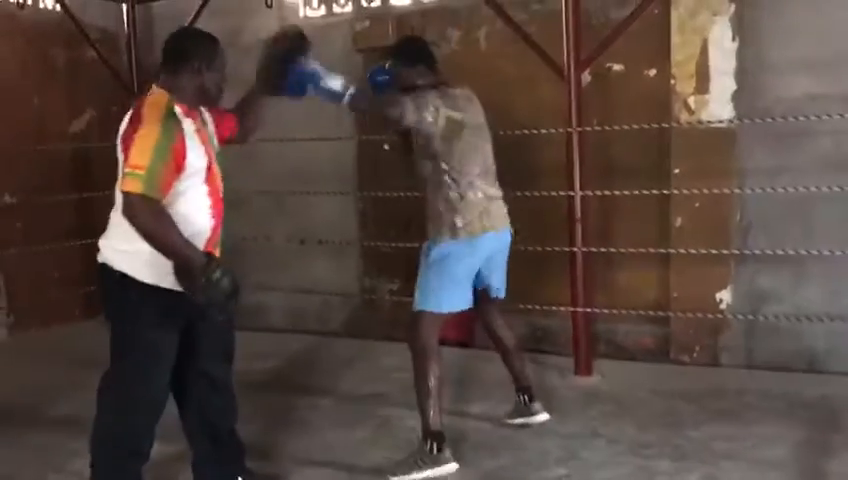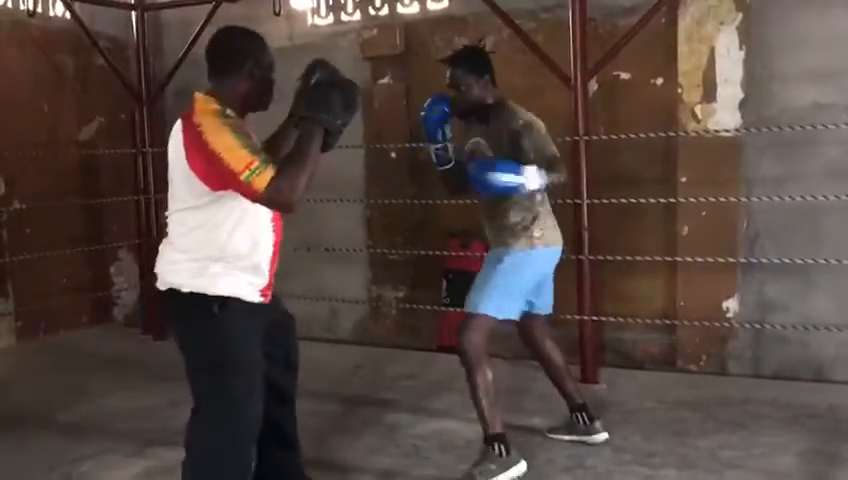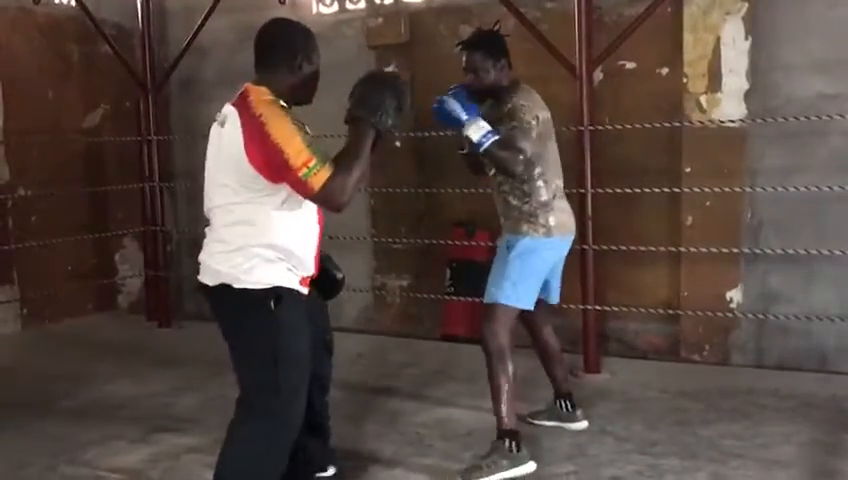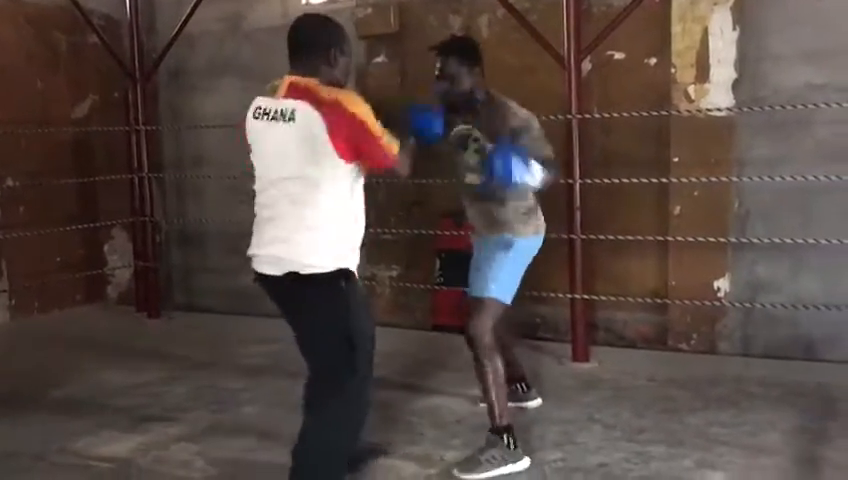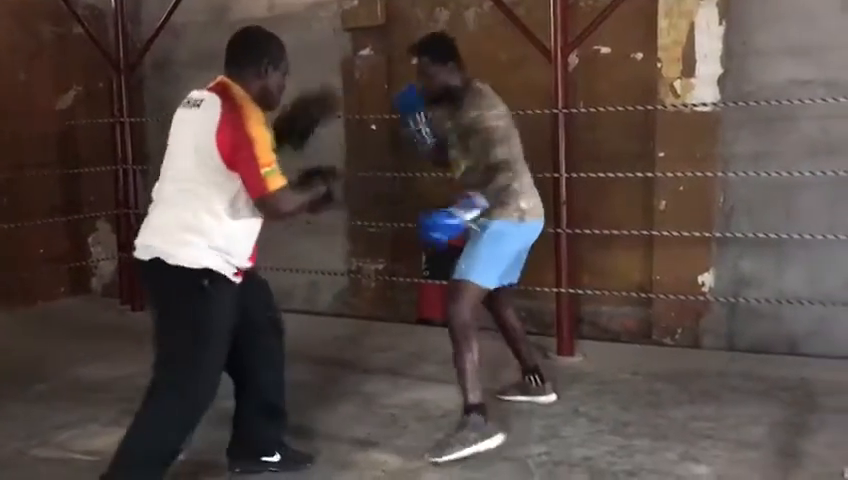
dt=1s
person 1, frame 1
left shoulder: (194, 114)
right shoulder: (156, 119)
left elbow: (240, 126)
right elbow: (137, 205)
left wrist: (265, 82)
right wrist: (194, 262)
left hip: (186, 277)
right hip: (144, 281)
left knee: (209, 376)
right knee: (139, 391)
person 1, frame 2
left shoulder: (224, 122)
right shoulder: (210, 127)
left elbow: (265, 166)
right elbow: (284, 193)
left wrist: (298, 120)
right wrist: (315, 127)
left hip: (243, 289)
right hip: (208, 295)
left knee: (277, 377)
right knee: (230, 411)
person 1, frame 3
left shoulder: (244, 110)
right shoulder: (267, 117)
right elbow: (335, 193)
left wrist: (316, 230)
right wrist: (366, 127)
left hip: (268, 279)
right hip: (255, 286)
left knee: (302, 371)
right knee: (273, 405)
person 1, frame 4
left shoulder: (261, 107)
right shoulder: (340, 109)
right elbow: (399, 165)
right wrist: (404, 133)
left hip: (275, 261)
right hip: (317, 269)
left knee: (334, 367)
right knee: (345, 380)
person 1, frame 5
left shoulder: (201, 102)
right shoulder: (240, 116)
right elbow: (277, 203)
left wrist: (300, 120)
right wrist: (321, 185)
left hip: (209, 261)
right hip: (188, 265)
left knee: (260, 341)
right knee: (186, 384)
person 2, frame 1
left shoulder: (434, 103)
right shoulder: (463, 100)
left elbow: (391, 111)
right elbow: (412, 127)
left wrist: (328, 83)
right wrist: (385, 93)
left hip: (458, 234)
right hip: (495, 227)
left knee: (423, 335)
right knee: (489, 311)
right ankle: (527, 400)
person 2, frame 2
left shoulder: (518, 122)
right shoulder: (477, 129)
left elbow: (557, 171)
right elbow: (456, 184)
left wrist: (518, 178)
right wrist: (437, 137)
left hip: (526, 245)
right hip: (533, 245)
left knee: (471, 340)
right knee: (534, 331)
right ankle: (584, 418)
person 2, frame 3
left shoulder: (521, 105)
right shoulder: (501, 106)
left elbow: (515, 167)
right elbow: (480, 167)
left wrist: (474, 125)
right wrist: (465, 128)
left hip: (534, 231)
right hip: (549, 229)
left knee: (494, 330)
right knee: (536, 318)
right ankle: (566, 405)
person 2, frame 4
left shoulder: (509, 115)
right shoulder: (452, 113)
left elbow: (546, 166)
left wrist: (522, 172)
right wrist: (428, 127)
left hip: (515, 233)
right hip: (486, 233)
left knee: (478, 327)
right knee: (485, 317)
right ankle: (520, 387)
person 2, frame 5
left shoulder: (477, 109)
right shoulder: (454, 106)
left elbow: (503, 176)
right elbow: (443, 158)
left hip: (507, 217)
right hip: (517, 216)
left knee: (458, 311)
right knee: (497, 299)
left ankle: (476, 421)
right ankle: (536, 380)
